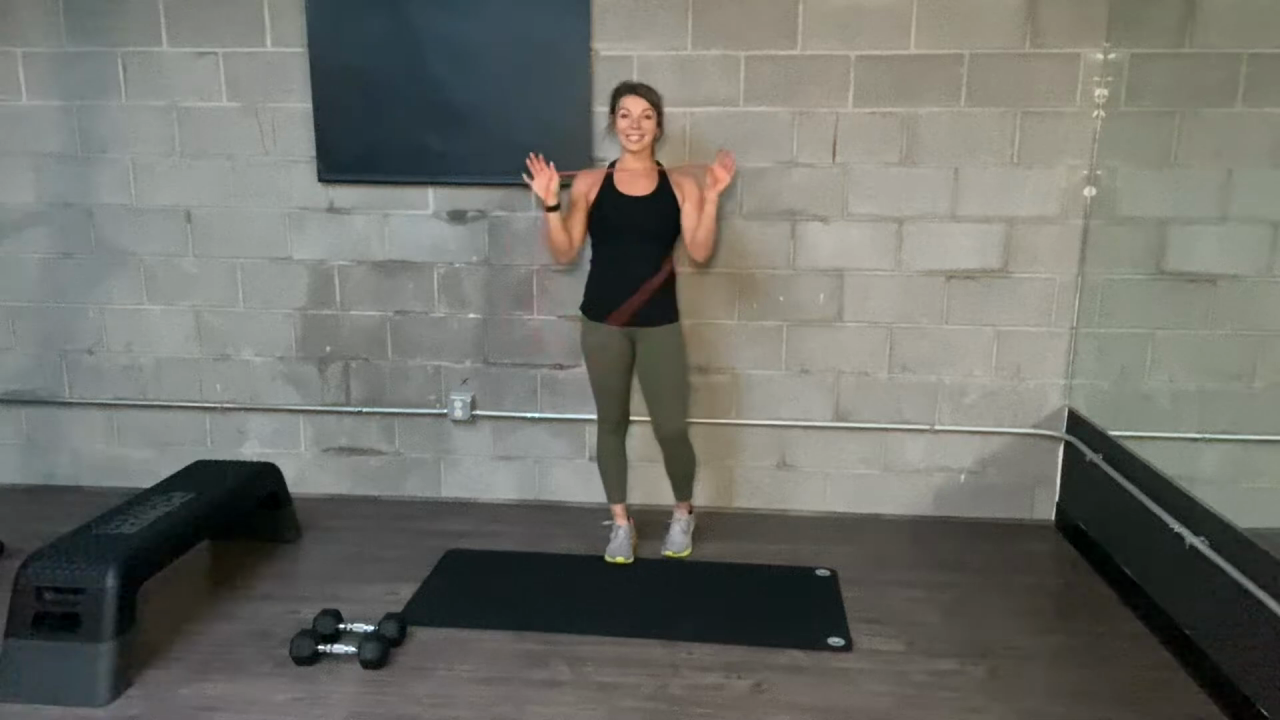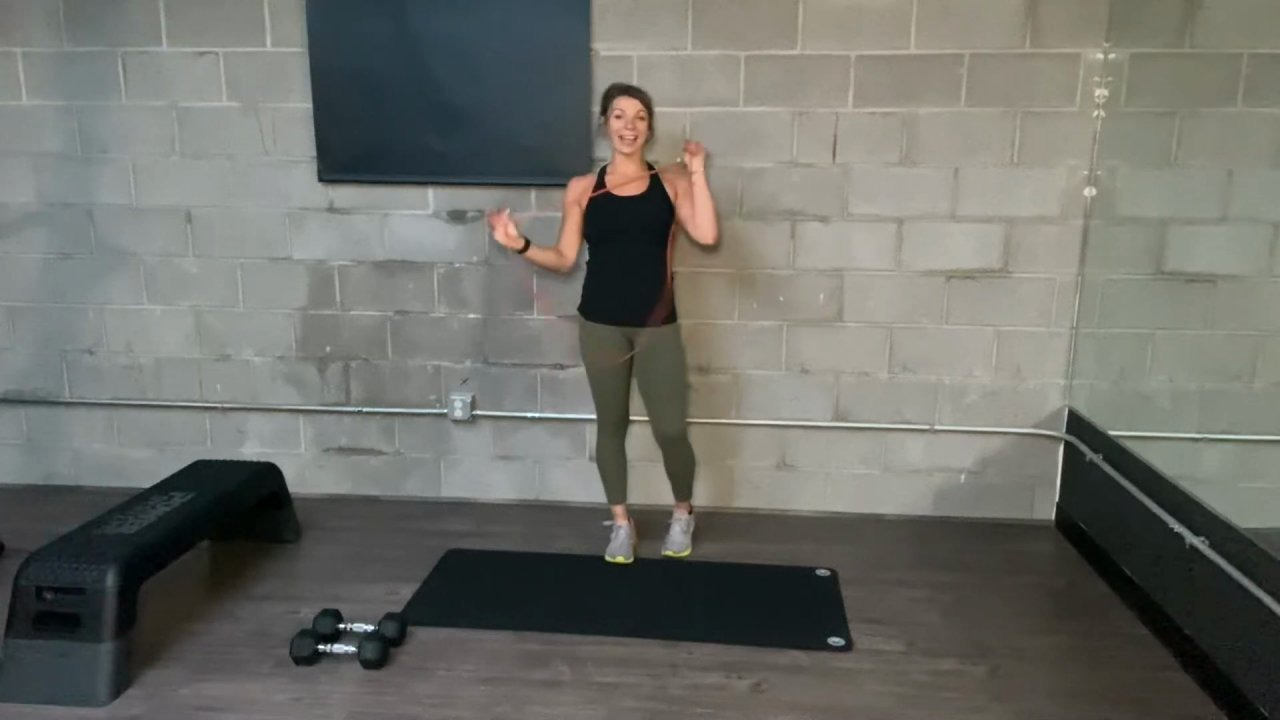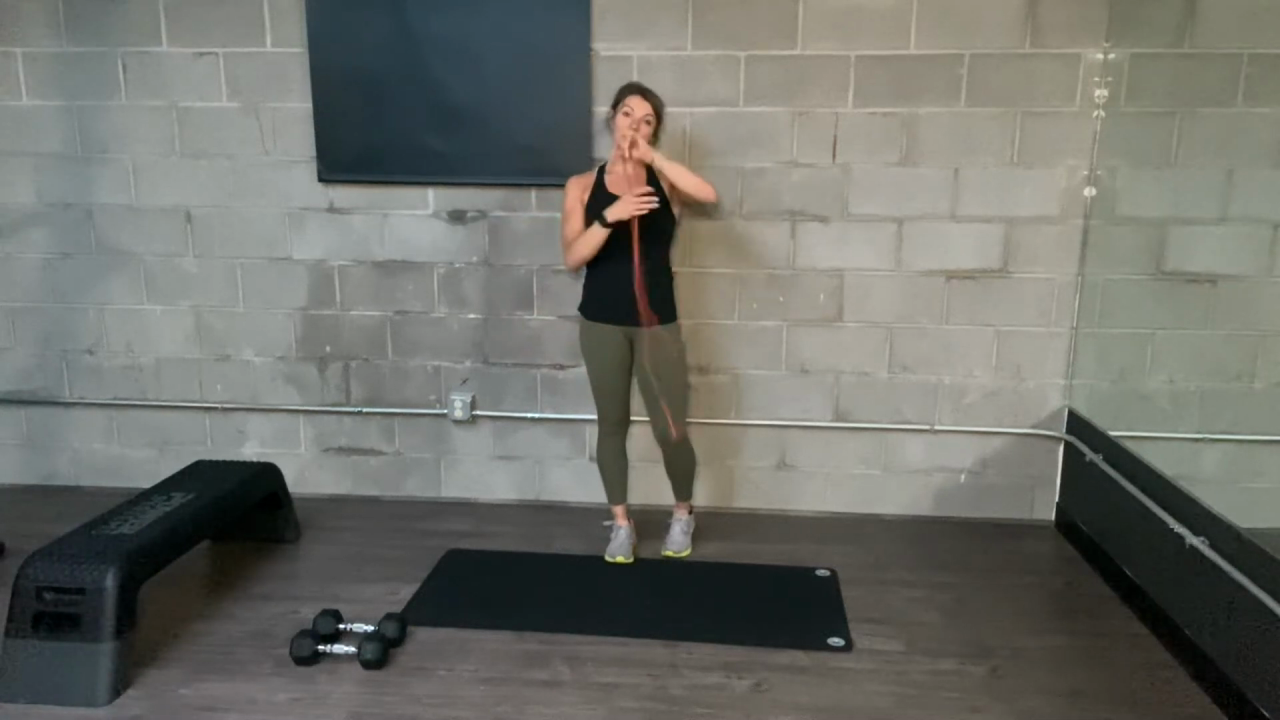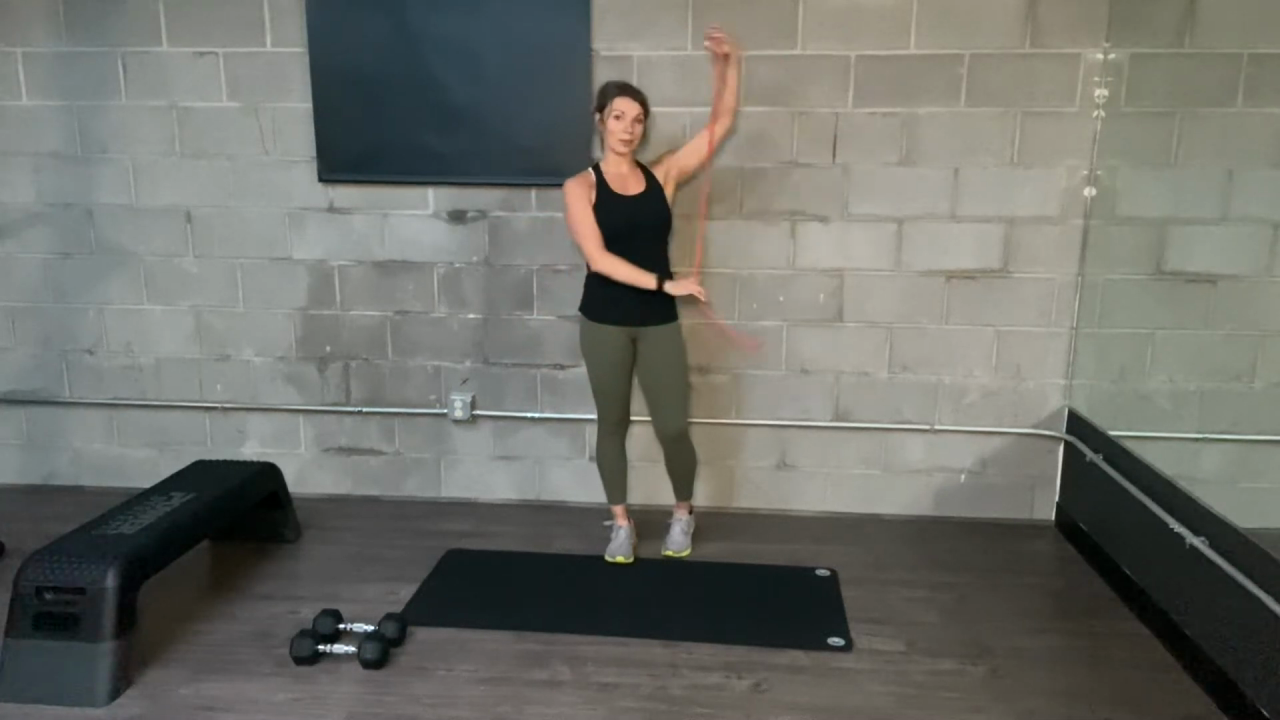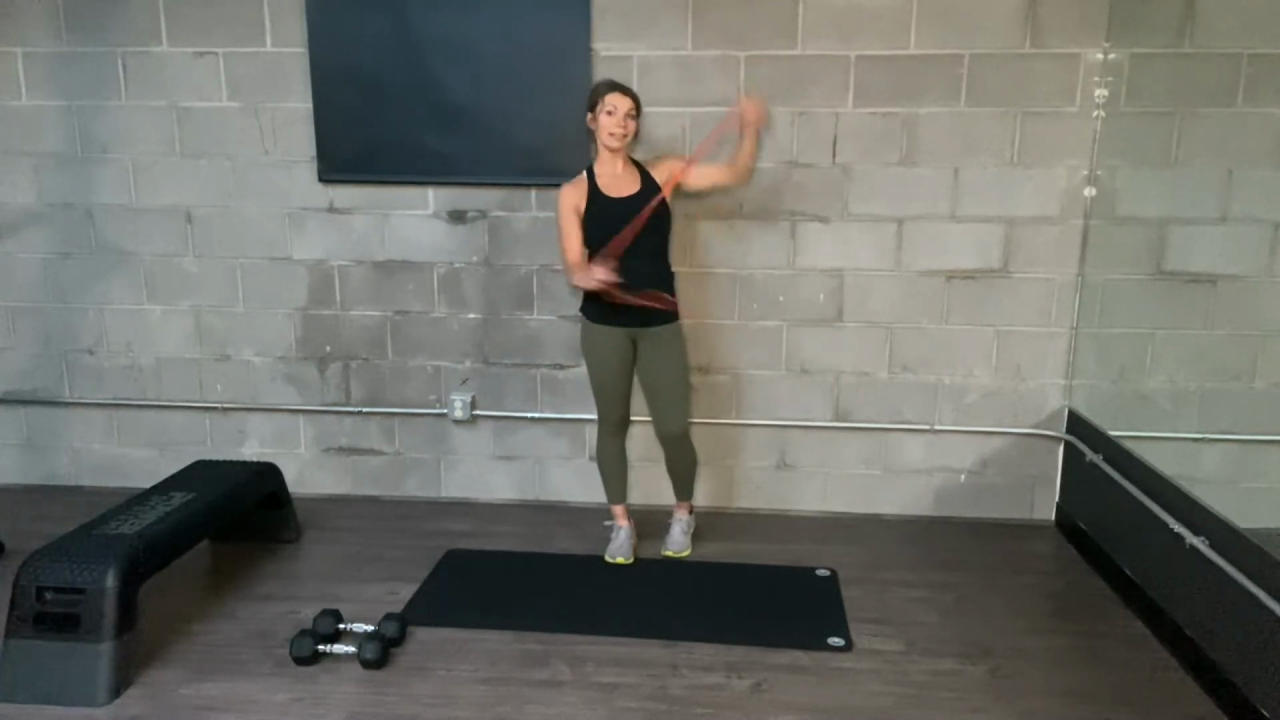
dt=1s
person 1, frame 1
left shoulder: (681, 186)
right shoulder: (588, 182)
left elbow: (700, 252)
right elbow: (564, 253)
left wrist: (713, 196)
right wrist: (549, 203)
left hip: (659, 322)
right hip: (603, 320)
left knee: (671, 428)
right knee: (611, 423)
left ankle: (682, 513)
right ankle: (621, 522)
person 1, frame 2
left shoulder: (672, 183)
right shoulder: (582, 188)
left elbow: (707, 235)
right elbow: (565, 258)
left wrist: (696, 170)
right wrist: (520, 244)
left hip: (656, 323)
right hip: (600, 322)
left knee: (671, 429)
right knee: (611, 425)
left ankle: (683, 513)
right ankle: (622, 523)
person 1, frame 3
left shoulder: (664, 181)
right shoulder: (582, 185)
left elbow: (708, 195)
right elbow: (573, 255)
left wrist: (653, 156)
right wrist: (611, 217)
left hip: (657, 321)
right hip: (602, 321)
left knee: (671, 429)
right knee: (612, 423)
left ankle: (683, 514)
right ankle: (621, 522)
person 1, frame 4
left shoulder: (662, 175)
right shoulder: (581, 187)
left elbow: (721, 125)
right elbow: (598, 259)
left wrist: (728, 62)
right wrist: (665, 282)
left hip: (658, 322)
right hip: (604, 322)
left knee: (673, 426)
right knee: (612, 423)
left ankle: (683, 513)
right ankle: (620, 522)
person 1, frame 5
left shoulder: (658, 173)
right shoulder: (575, 193)
left elbow: (735, 174)
right elbow: (575, 266)
left wrist: (750, 132)
right wrist: (587, 274)
left hip: (659, 321)
right hip: (603, 322)
left knee: (673, 429)
right knee: (612, 423)
left ankle: (683, 513)
right ankle: (621, 523)
